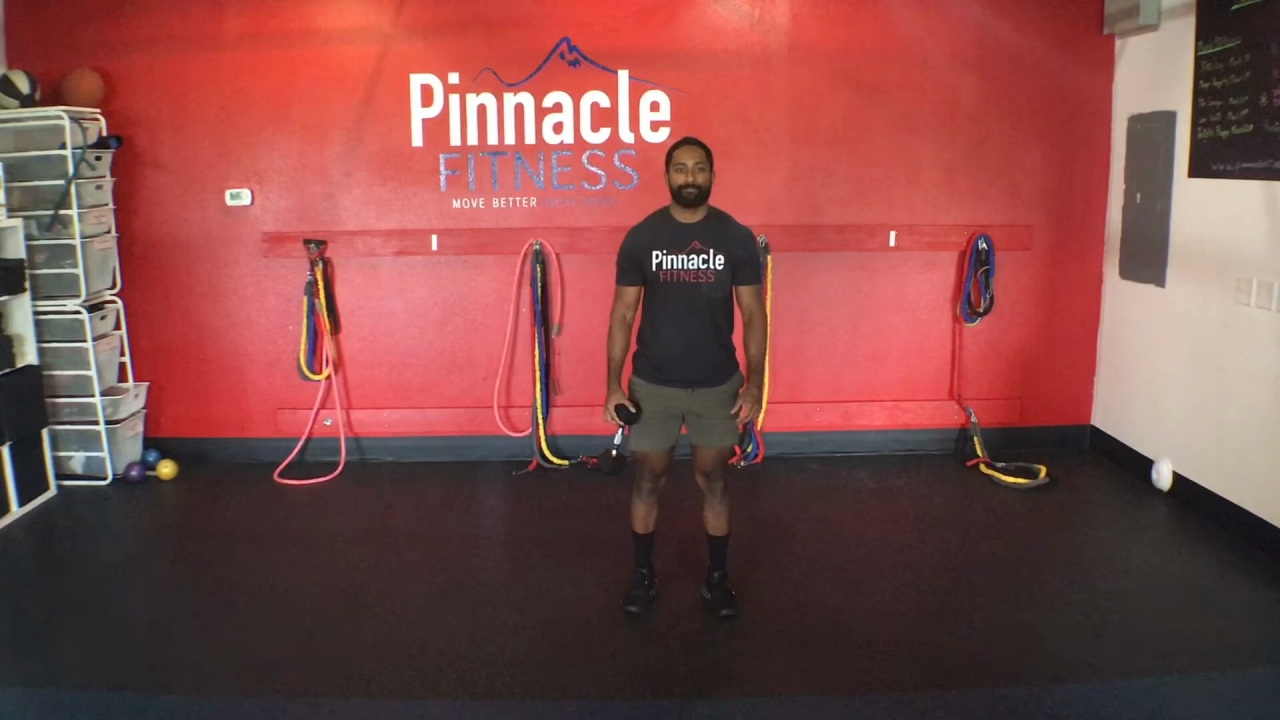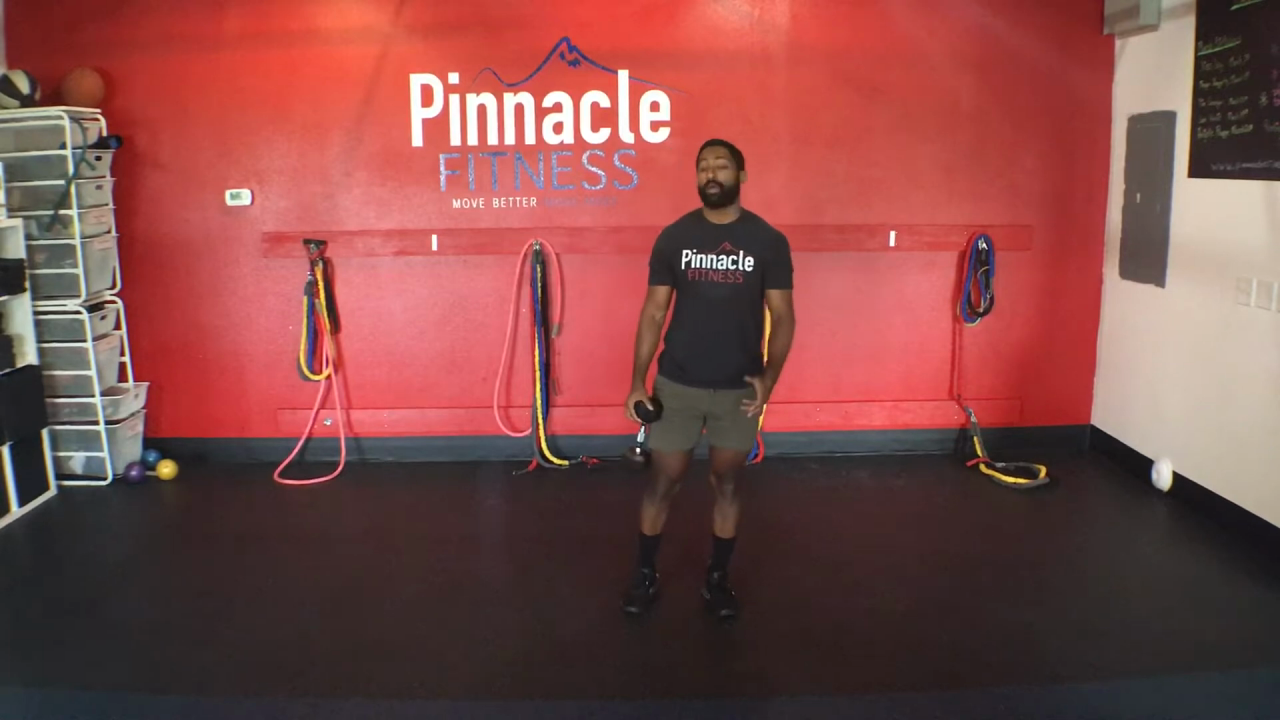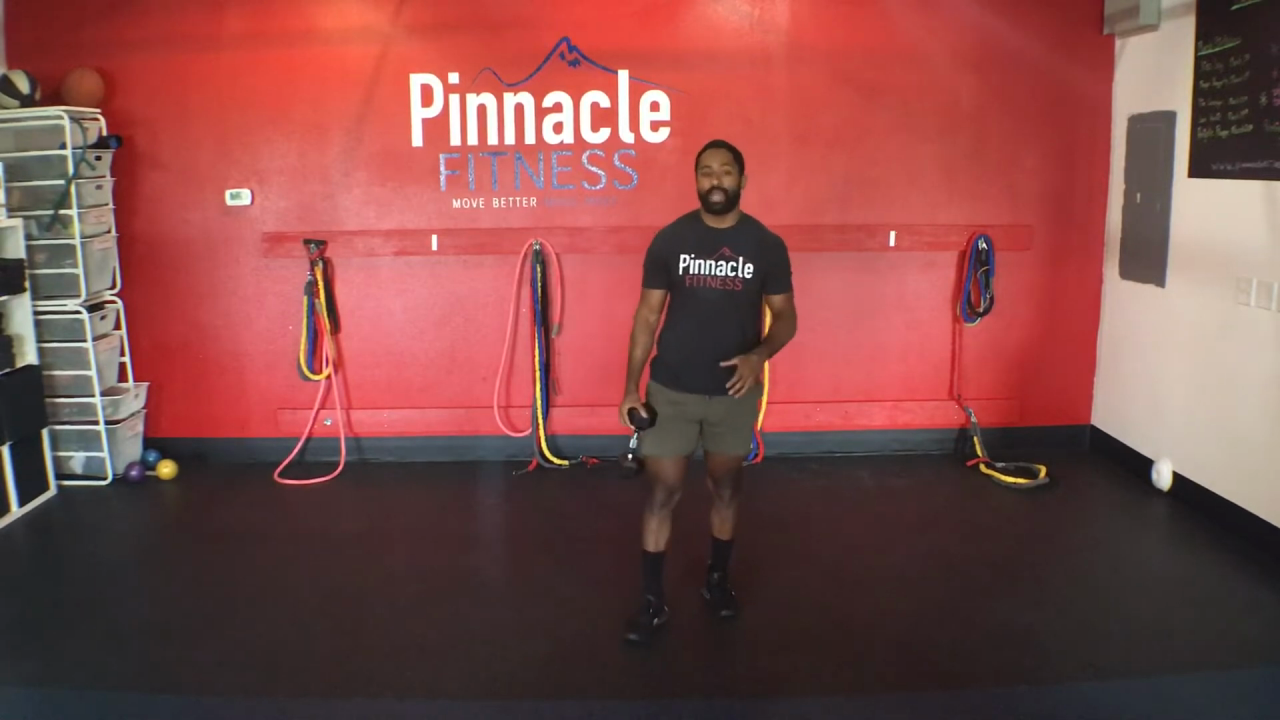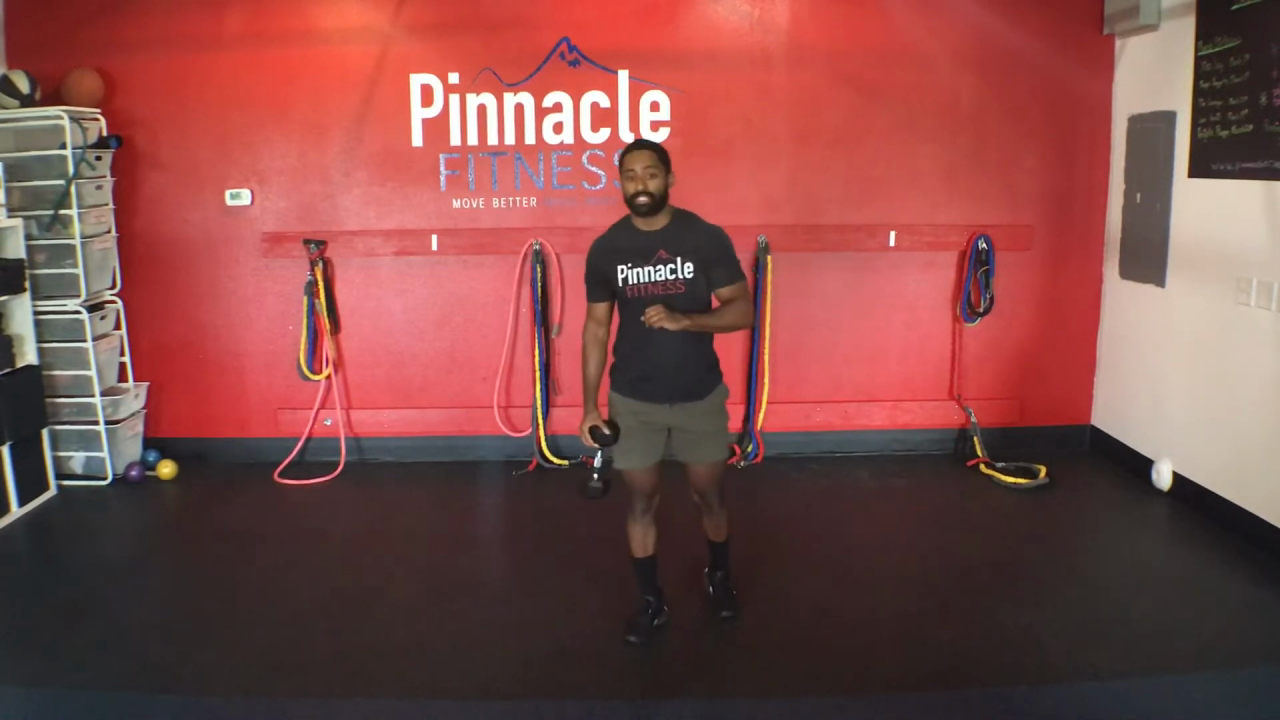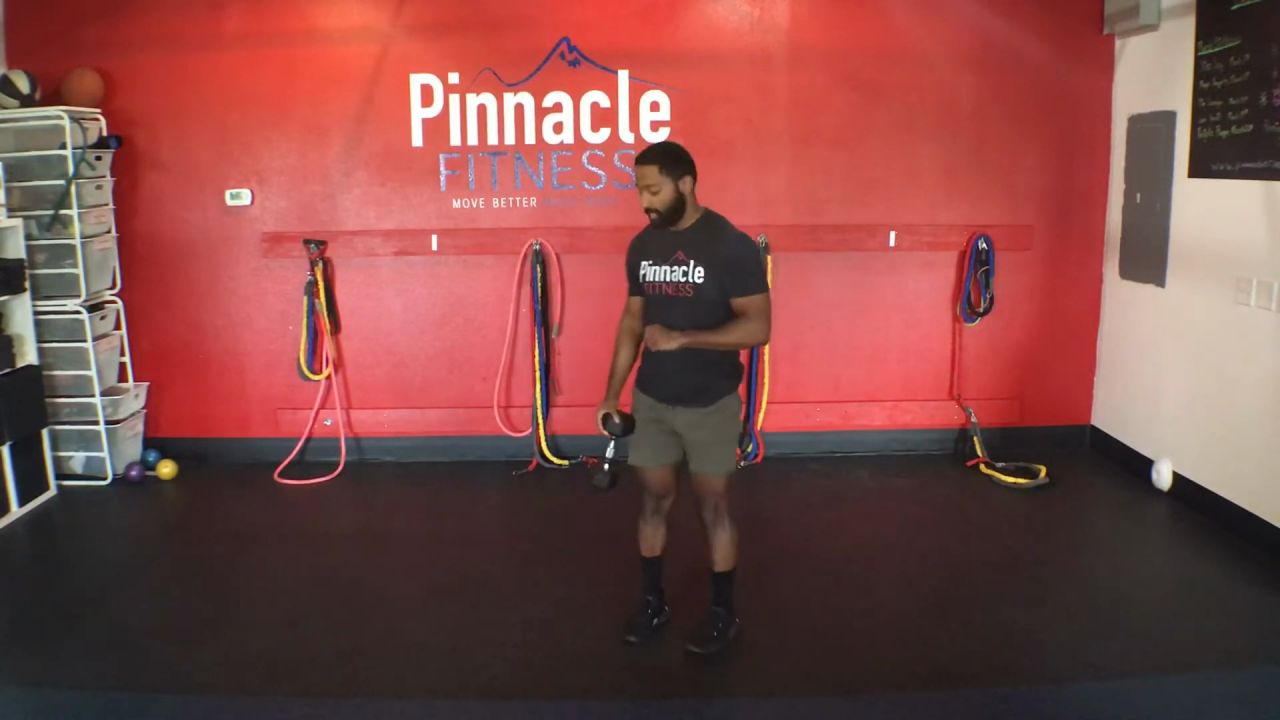
dt=0.7s
person 1, frame 1
left shoulder: (737, 237)
right shoulder: (640, 237)
left elbow: (753, 314)
right elbow: (623, 314)
left wrist: (755, 383)
right wrist: (613, 385)
left hip: (717, 384)
right hip: (653, 383)
left knee: (713, 481)
right knee: (648, 480)
left ankle: (717, 577)
right ankle: (643, 574)
person 1, frame 2
left shoulder: (769, 241)
right shoulder: (674, 237)
left elbow: (783, 316)
right elbow: (654, 312)
left wrist: (770, 376)
right wrist: (638, 382)
left hip: (738, 387)
right hip: (678, 385)
left knee: (726, 484)
right knee: (663, 482)
left ankle: (717, 578)
right ankle: (645, 573)
person 1, frame 3
left shoulder: (767, 245)
right shoulder: (669, 240)
left elbow: (785, 317)
right elbow: (647, 315)
left wrist: (759, 356)
right wrist: (631, 387)
left hip: (733, 392)
right hip: (671, 390)
left knee: (725, 488)
right knee: (663, 492)
left ankle: (717, 578)
right ankle: (653, 600)
person 1, frame 4
left shoulder: (707, 238)
right shoulder: (605, 249)
left elbow: (743, 311)
right elbow: (596, 327)
left wrist: (683, 320)
right wrist: (590, 405)
left hip: (700, 395)
right hip: (633, 399)
left knee: (709, 493)
right knee: (642, 500)
left ankle: (719, 573)
right ankle: (651, 601)
person 1, frame 5
left shoulder: (731, 246)
right shoulder: (642, 245)
left elbow: (758, 328)
right elbow: (632, 319)
left wrist: (682, 337)
right wrist: (612, 394)
left hip: (712, 402)
right hip: (652, 398)
left knee: (712, 507)
right knee: (655, 501)
left ankle: (723, 612)
right ankle: (653, 601)
